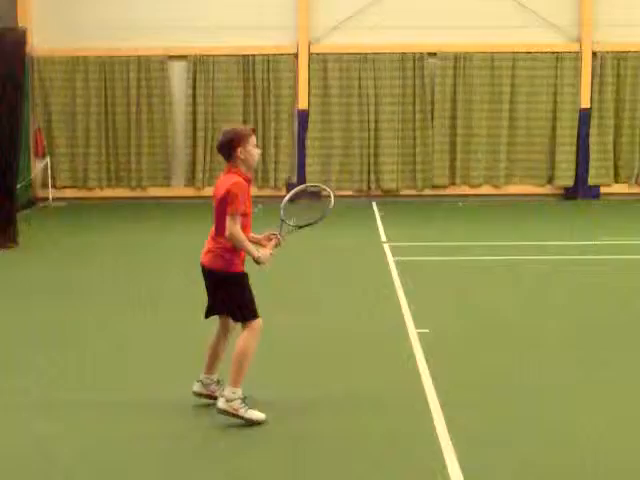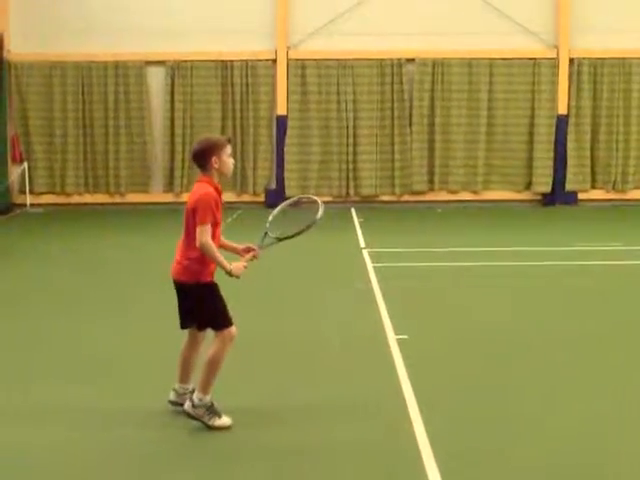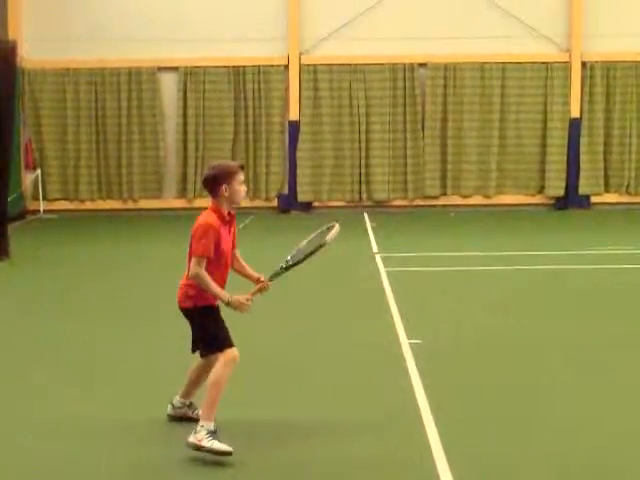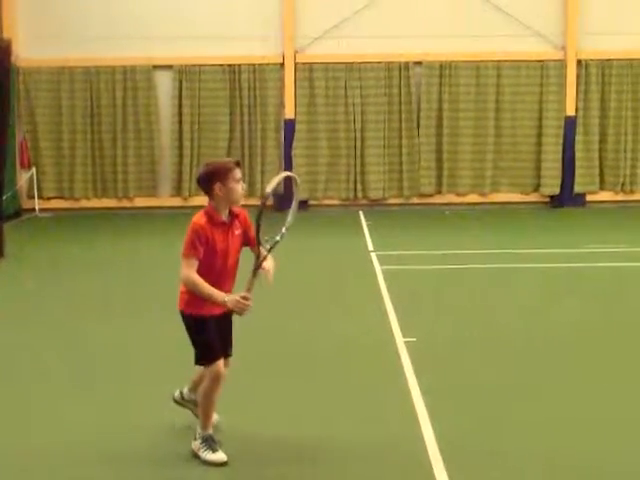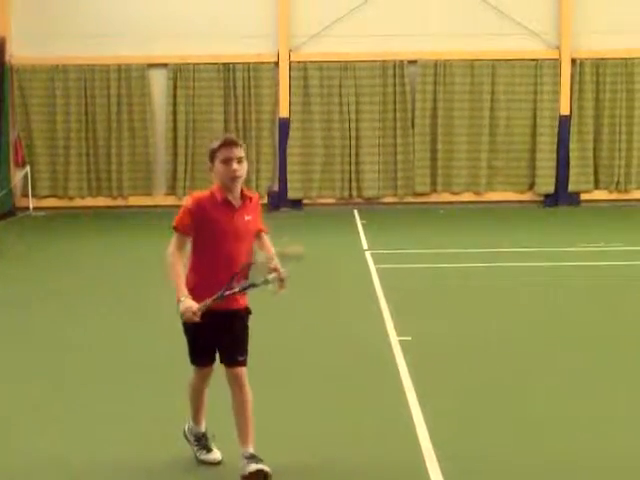
dt=1s
person 1, frame 1
left shoulder: (227, 180)
right shoulder: (237, 185)
right elbow: (232, 232)
left wrist: (257, 238)
right wrist: (256, 254)
left hip: (214, 261)
right hip: (226, 265)
left knee: (226, 324)
right knee: (252, 325)
left ankle: (207, 382)
right ankle: (232, 397)
person 1, frame 2
left shoulder: (204, 191)
right shoulder: (207, 194)
right elbow: (203, 242)
left wrist: (237, 249)
right wrist: (229, 268)
left hip: (186, 273)
right hip: (196, 275)
left knee: (197, 332)
right knee: (226, 333)
left ankle: (182, 391)
right ankle: (200, 402)
person 1, frame 3
left shoulder: (228, 219)
right shoulder: (208, 224)
left elbow: (233, 259)
right elbow: (196, 272)
left wrist: (255, 278)
right wrist: (228, 299)
left hip: (204, 299)
right hip: (197, 299)
left knee: (211, 356)
right knee: (228, 356)
left ankle: (180, 403)
right ankle: (203, 431)
person 1, frame 4
left shoulder: (240, 218)
right shoulder: (199, 226)
left elbow: (261, 250)
right elbow: (187, 275)
left wrist: (267, 263)
right wrist: (225, 298)
left hip: (222, 305)
right hip: (198, 308)
left knee: (222, 363)
right knee: (216, 369)
left ankle: (188, 395)
right ankle: (203, 437)
person 1, frame 5
left shoulder: (253, 203)
right shoulder: (199, 204)
right elbow: (175, 251)
left wrist: (274, 262)
right wrist: (183, 297)
left hip: (236, 305)
right hip: (201, 305)
left knee: (238, 376)
right knee: (203, 371)
right ankle: (196, 430)
